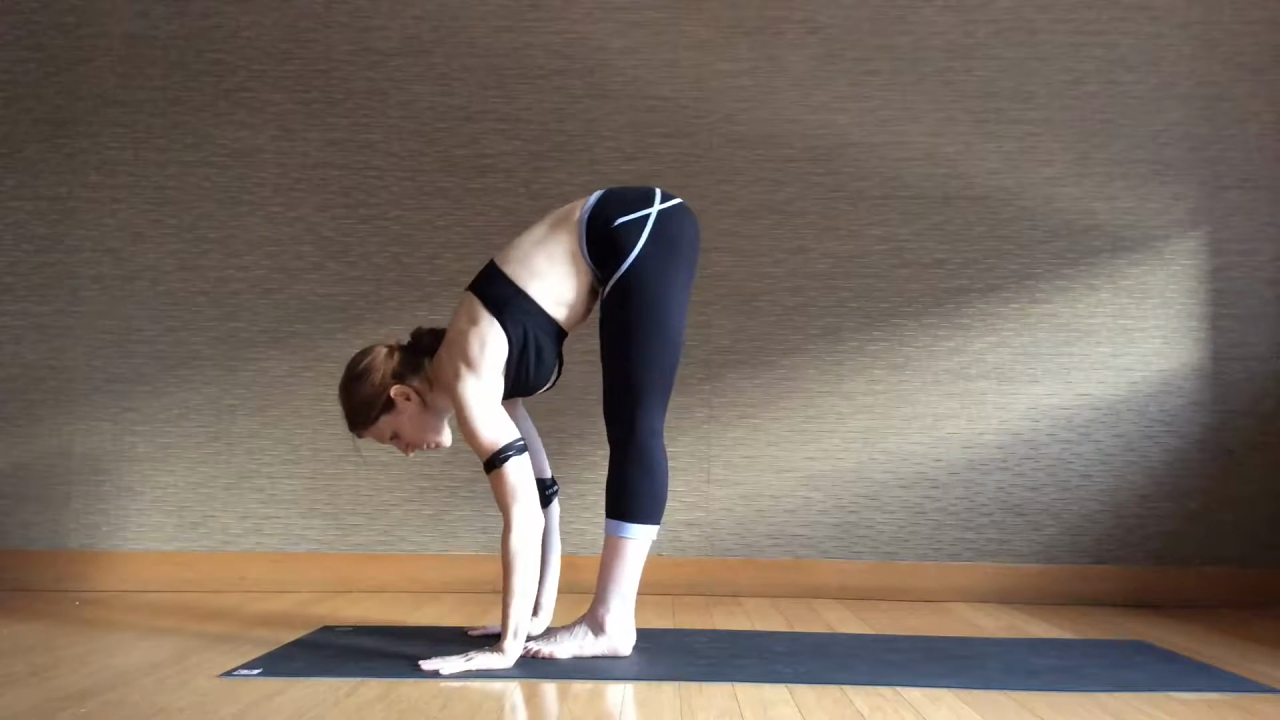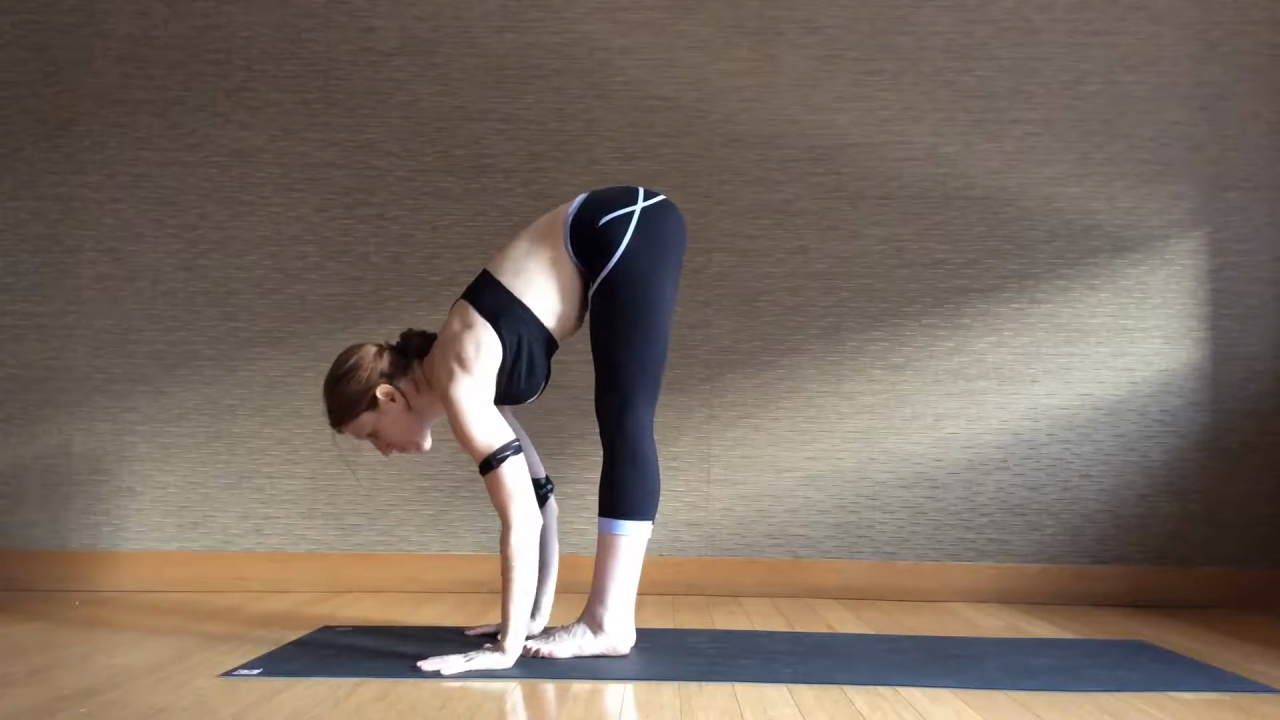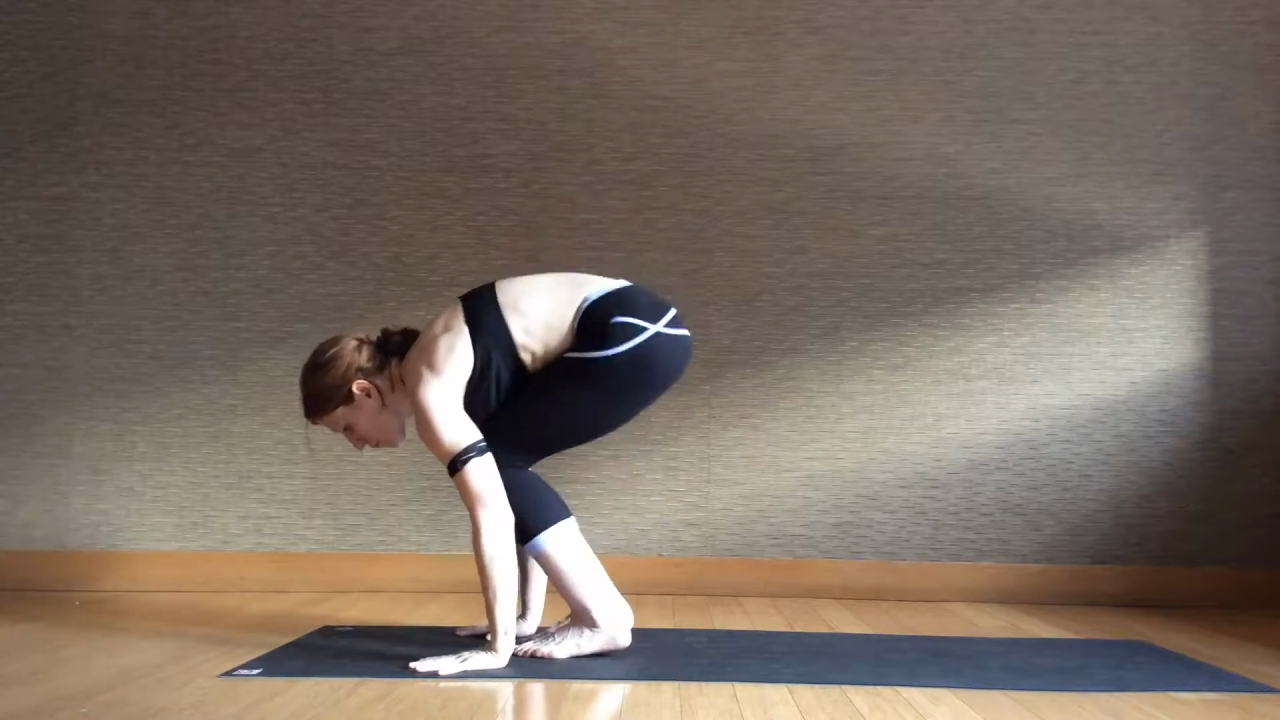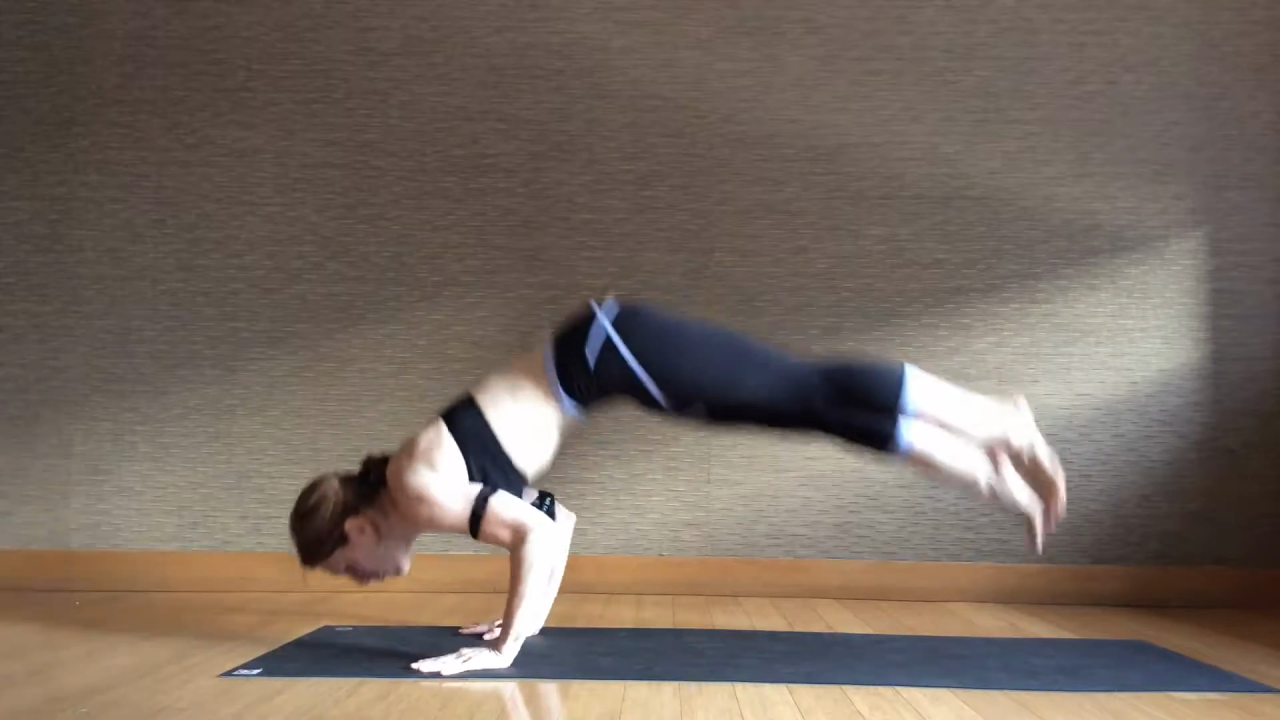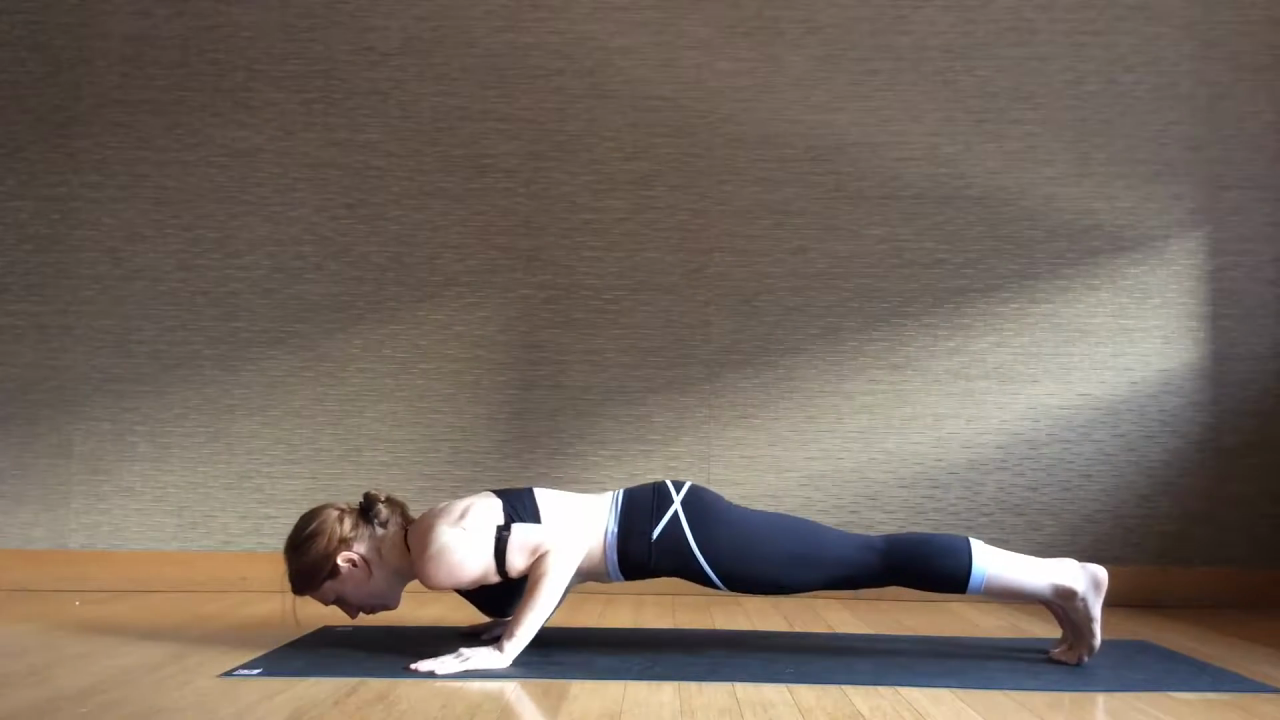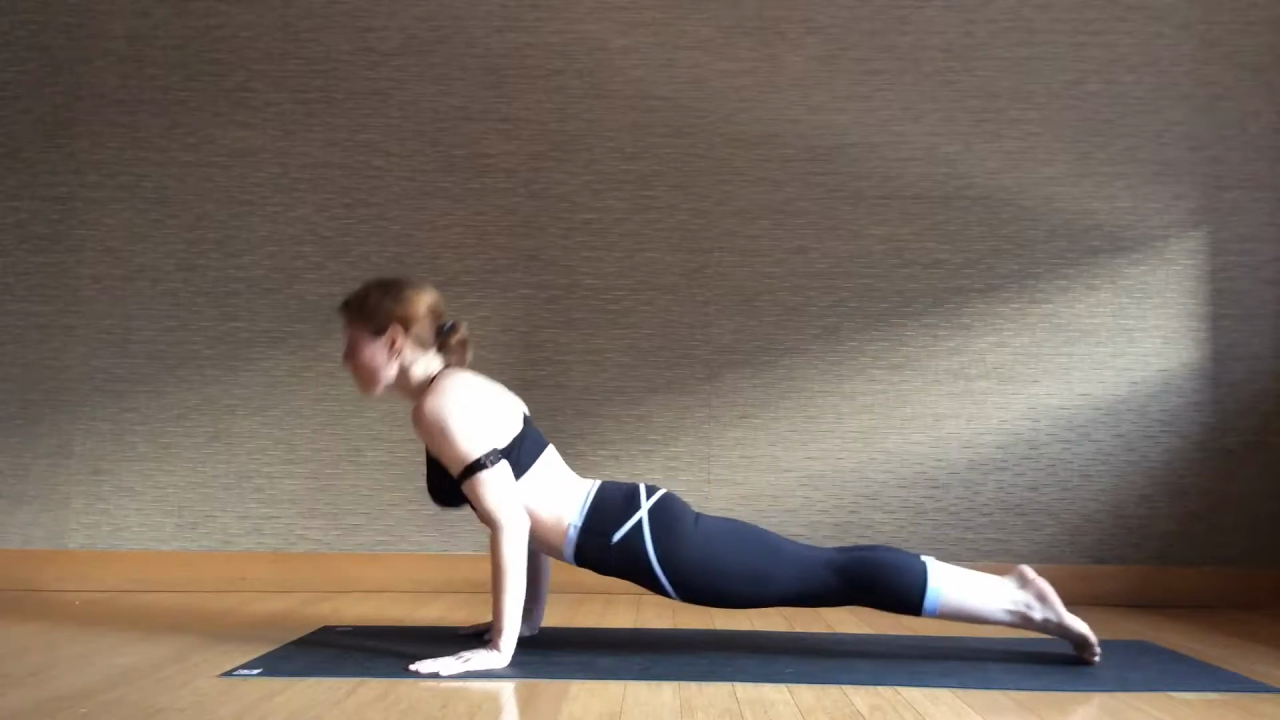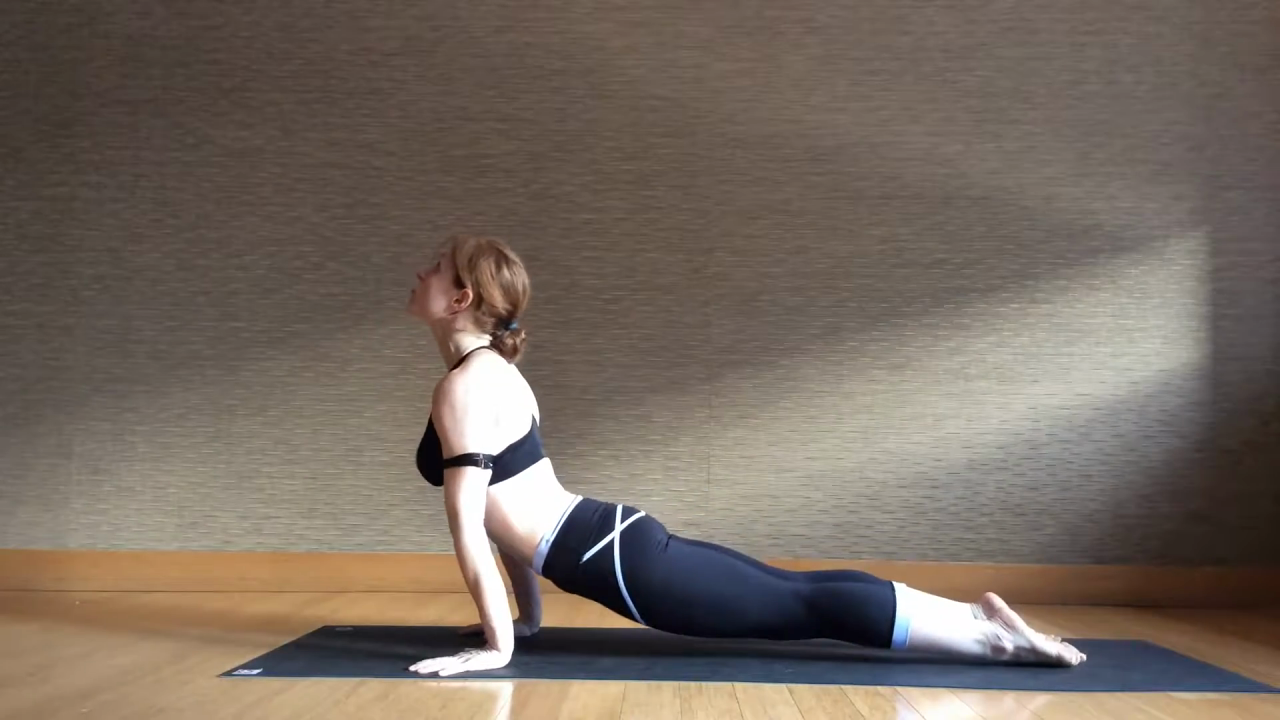
dt=0.7s
person 1, frame 1
left shoulder: (466, 381)
right shoulder: (483, 375)
left elbow: (524, 516)
right elbow: (540, 490)
left wrist: (508, 647)
right wrist: (537, 616)
left hip: (642, 230)
right hip: (637, 231)
left knee: (634, 431)
right knee: (628, 432)
left ankle: (610, 625)
right ankle: (610, 618)
person 1, frame 2
left shoulder: (458, 386)
right shoulder: (467, 376)
left elbow: (521, 519)
right elbow: (538, 495)
left wrist: (508, 647)
right wrist: (535, 616)
left hip: (628, 230)
right hip: (619, 232)
left knee: (625, 426)
right knee: (620, 427)
left ankle: (609, 625)
right ankle: (608, 619)
person 1, frame 3
left shoulder: (426, 388)
right shoulder: (448, 383)
left elbow: (491, 517)
right elbow: (507, 501)
left wrist: (500, 647)
right wrist: (527, 620)
left hip: (639, 333)
right hip: (635, 329)
left knee: (500, 455)
right knee: (506, 456)
left ankle: (604, 620)
right ankle: (603, 615)
person 1, frame 4
left shoulder: (416, 490)
right shoulder: (437, 476)
left elbow: (538, 532)
right elbow: (555, 522)
left wrist: (505, 645)
right wrist: (522, 620)
left hip: (603, 348)
right hip: (599, 348)
left knee: (814, 394)
right knee: (816, 405)
left ankle: (992, 431)
right ankle: (991, 469)
person 1, frame 5
left shoulder: (435, 558)
right shoulder: (435, 529)
left elbow: (555, 551)
left wrist: (505, 648)
right wrist: (515, 614)
left hip: (673, 531)
right hip: (664, 517)
left knee: (868, 560)
right knee: (862, 561)
left ankle: (1062, 581)
right ankle: (1062, 577)
person 1, frame 6
left shoulder: (440, 404)
right shoulder: (463, 387)
left elbow: (511, 521)
right elbow: (530, 509)
left wrist: (499, 646)
right wrist: (522, 620)
left hip: (637, 539)
right hip: (638, 518)
left knee: (838, 577)
right knee: (835, 577)
left ankle: (1021, 607)
right ankle: (1012, 592)
person 1, frame 7
left shoulder: (463, 387)
right shoulder: (493, 370)
left elbow: (467, 523)
right elbow: (509, 507)
left wrist: (498, 645)
right wrist: (527, 614)
left hip: (612, 561)
right hip: (616, 538)
left knee: (805, 610)
right knee: (799, 592)
left ankle: (995, 638)
right ankle: (979, 616)
